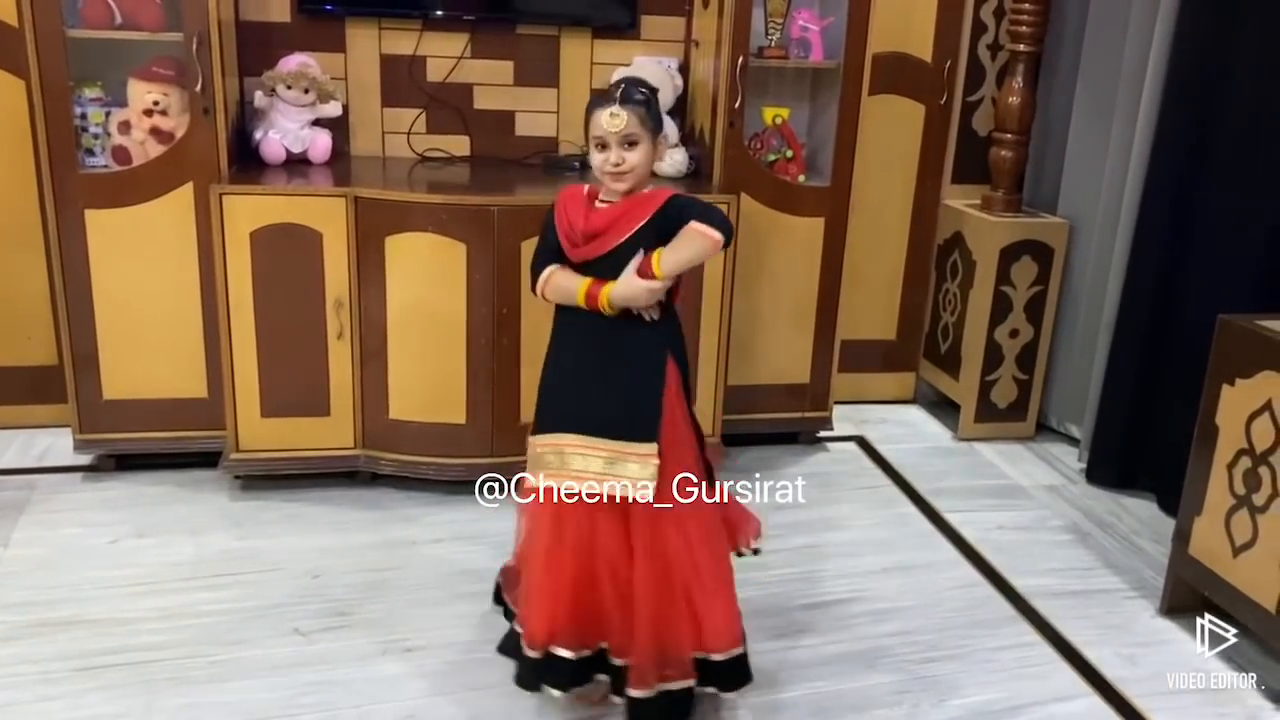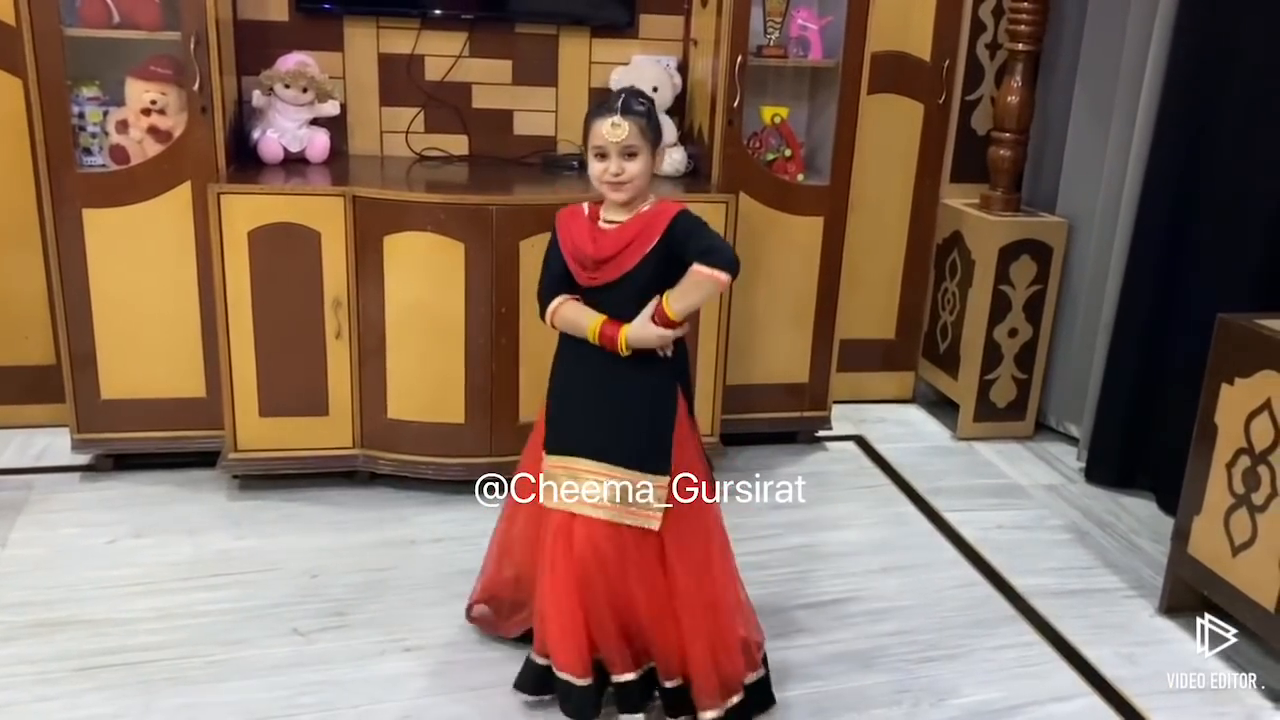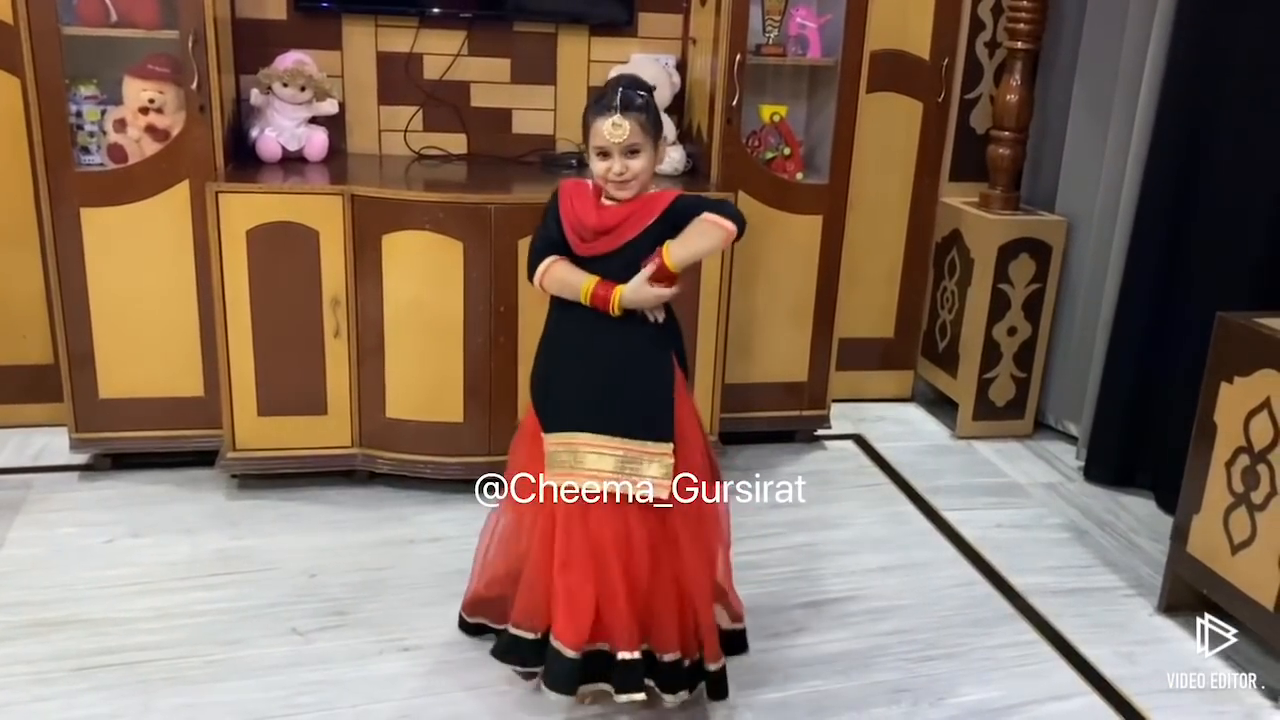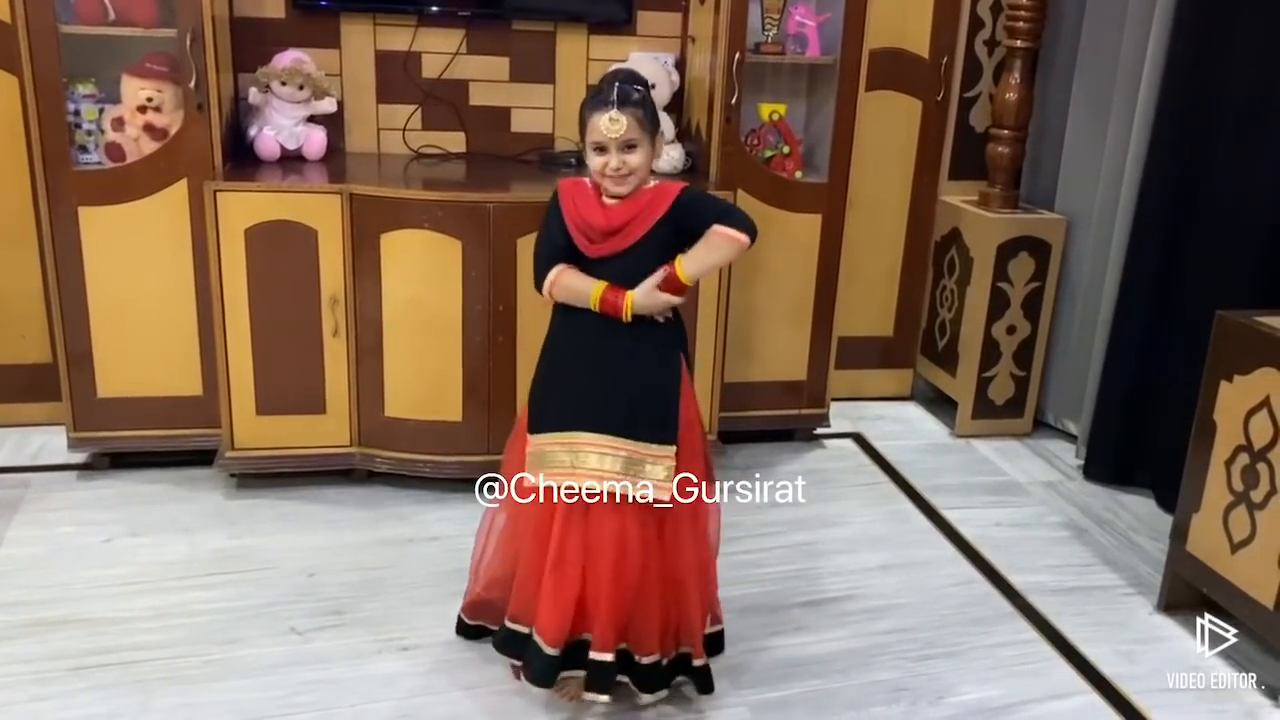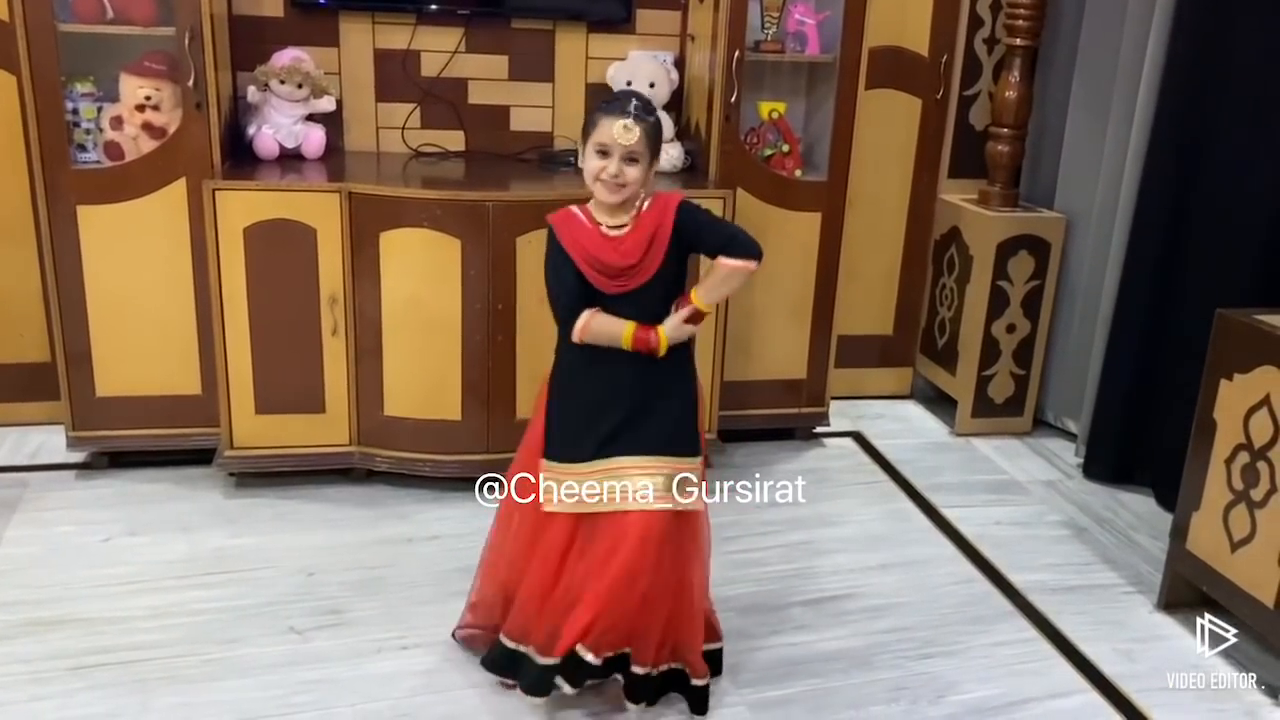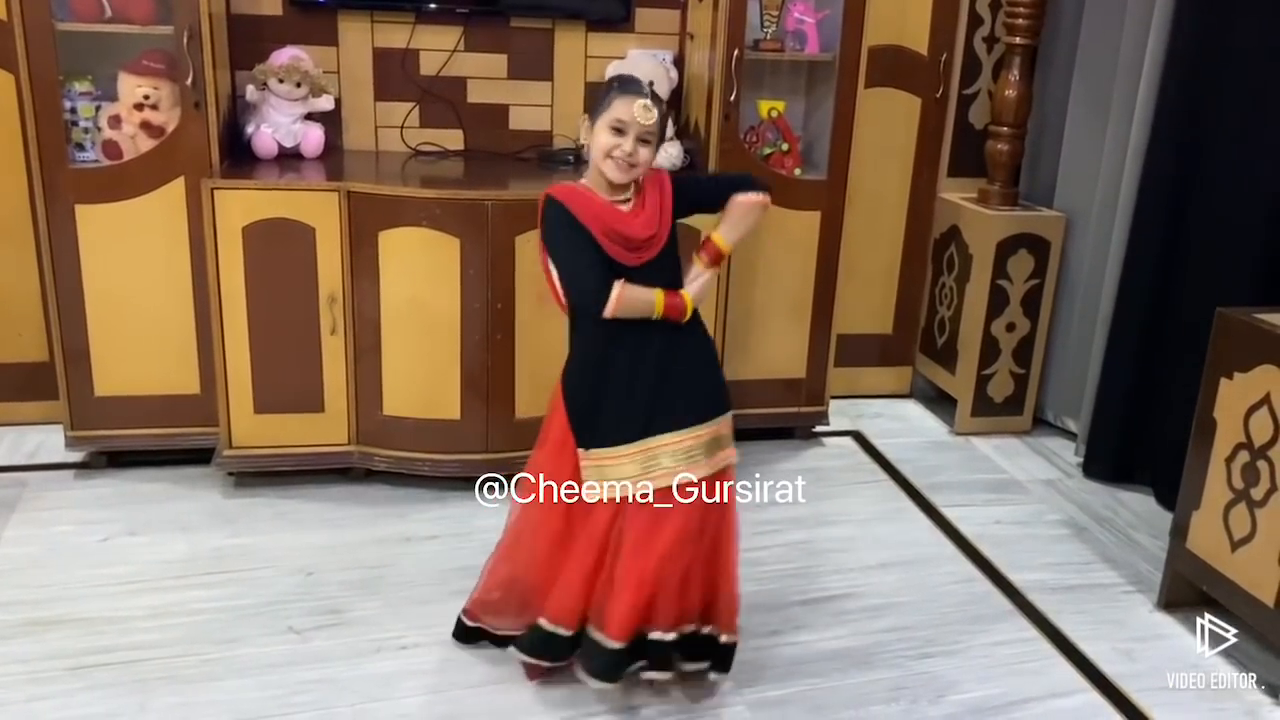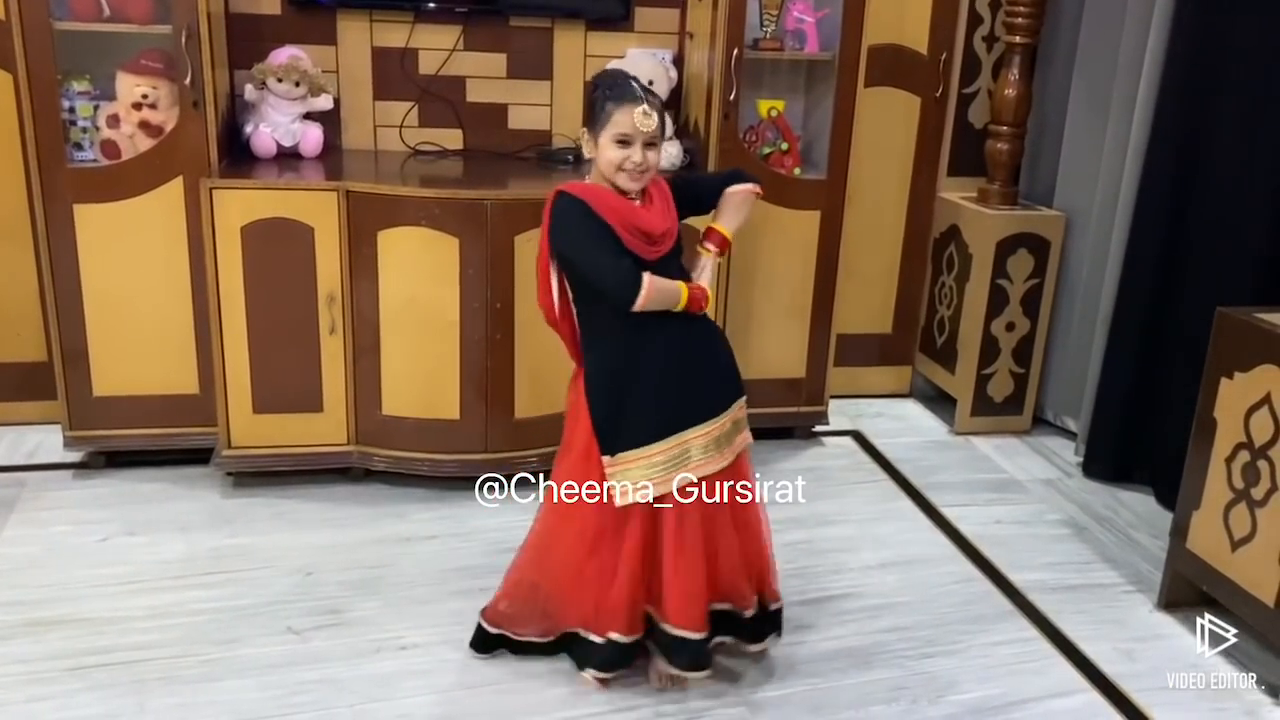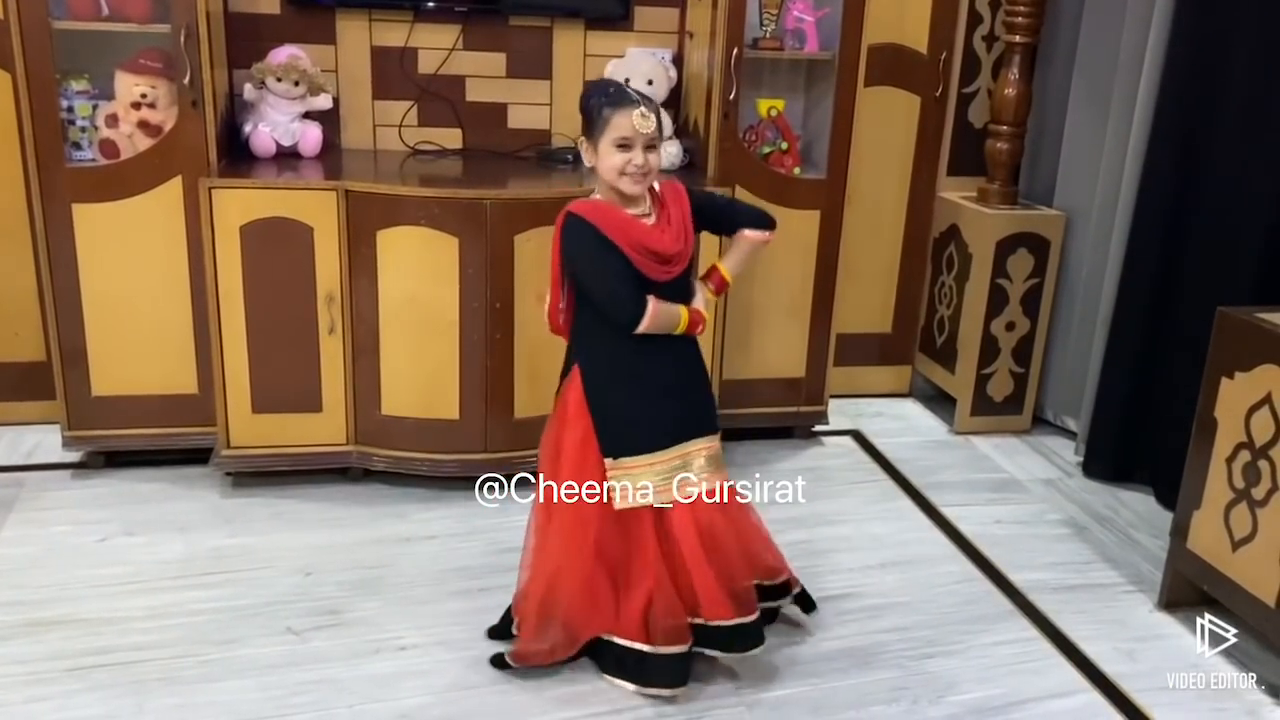
dt=0.2s
person 1, frame 1
left shoulder: (667, 208)
right shoulder: (569, 205)
left elbow: (714, 231)
right elbow: (544, 278)
left wrist: (648, 277)
right wrist: (610, 294)
left hip: (643, 387)
right hip: (572, 382)
left knee: (647, 518)
right knee: (570, 510)
left ankle: (663, 659)
right ankle: (568, 634)
person 1, frame 2
left shoulder: (671, 225)
right shoulder: (568, 225)
left elbow: (719, 265)
right elbow: (554, 304)
left wrist: (661, 322)
right wrist: (622, 335)
left hip: (648, 410)
right hip: (577, 406)
left knee: (652, 542)
right knee: (568, 533)
left ankle: (683, 668)
right ankle: (580, 655)
person 1, frame 3
left shoulder: (671, 208)
right shoulder: (567, 201)
left elbow: (726, 222)
right elbow: (542, 269)
left wrist: (656, 276)
right wrist: (617, 296)
left hip: (643, 390)
right hip: (569, 384)
left knee: (645, 522)
right knee: (566, 516)
left ankle: (658, 644)
right ankle: (572, 637)
person 1, frame 4
left shoulder: (675, 203)
right shoulder: (567, 199)
left elbow: (738, 231)
right elbow: (549, 277)
left wrist: (669, 284)
right wrist: (627, 303)
left hip: (648, 389)
right hip: (570, 384)
left knee: (641, 517)
right knee: (566, 514)
left ankle: (641, 641)
right ankle: (557, 629)
person 1, frame 5
left shoulder: (672, 216)
right shoulder: (564, 230)
left elbow: (743, 254)
right elbow: (575, 322)
left wrist: (689, 312)
right wrist: (653, 337)
left hip: (658, 406)
right hip: (582, 403)
left knee: (647, 535)
right knee: (559, 528)
left ankle: (642, 651)
right ankle: (539, 641)
person 1, frame 6
left shoulder: (666, 192)
right shoulder: (562, 209)
left elbow: (751, 193)
right elbow: (599, 296)
left wrist: (708, 260)
right wrist: (679, 301)
left hip: (678, 381)
right hip: (603, 384)
left knee: (680, 513)
right knee: (583, 511)
left ankle: (662, 629)
right ankle: (558, 625)
person 1, frame 7
left shoulder: (661, 192)
right shoulder: (572, 208)
left elbow: (741, 187)
right elbow: (625, 290)
left wrist: (711, 252)
right wrist: (692, 293)
left hip: (693, 375)
right hip: (620, 387)
left knee: (704, 502)
right knee: (612, 514)
left ankle: (687, 627)
right ankle: (600, 629)
person 1, frame 8
left shoulder: (679, 202)
right shoulder: (582, 224)
left elbow: (758, 224)
right elbow: (631, 310)
left wrist: (713, 284)
right wrist: (693, 316)
left hip: (677, 391)
right hip: (609, 398)
left knee: (697, 510)
right knee: (604, 520)
left ankle: (712, 617)
right ankle: (615, 632)
